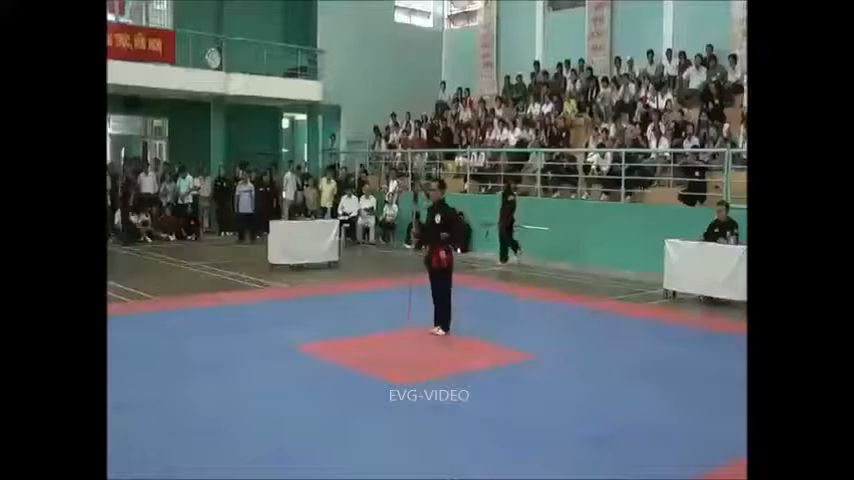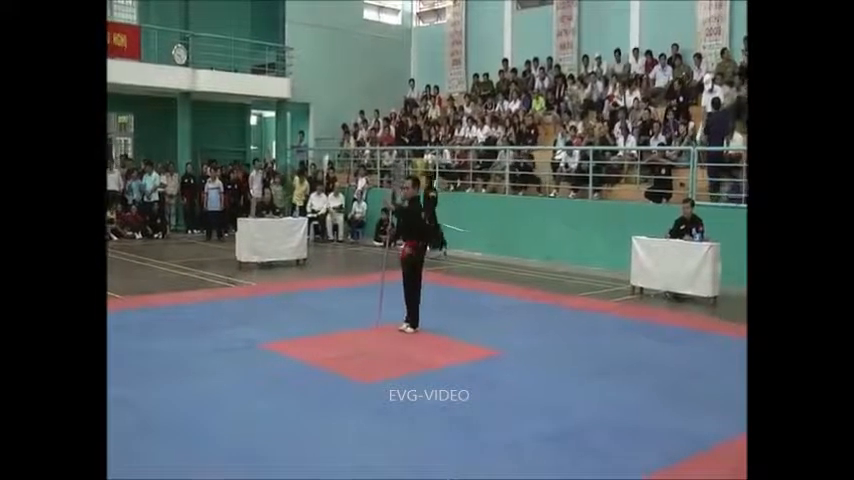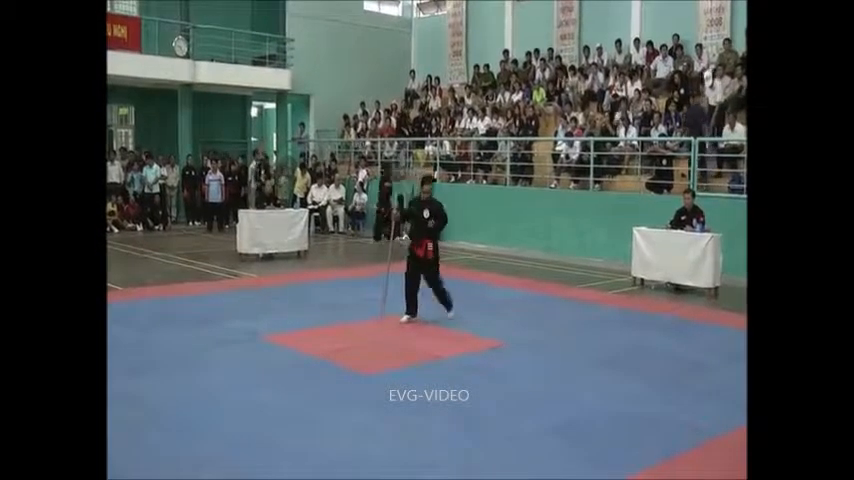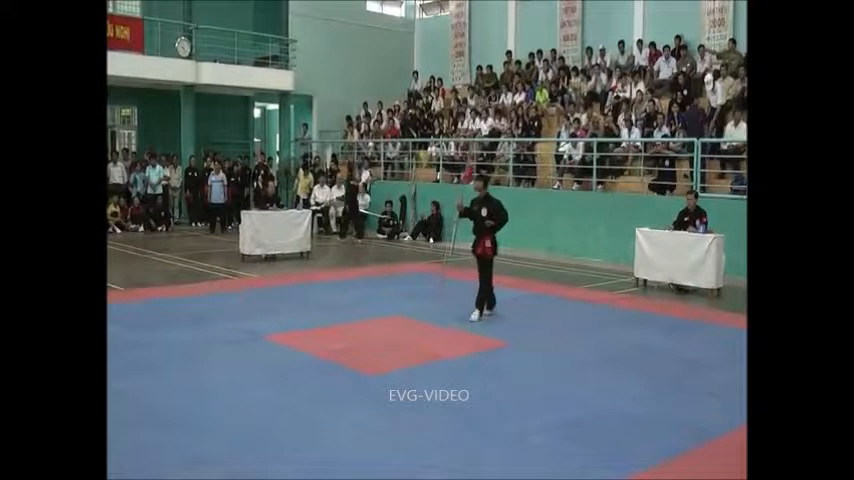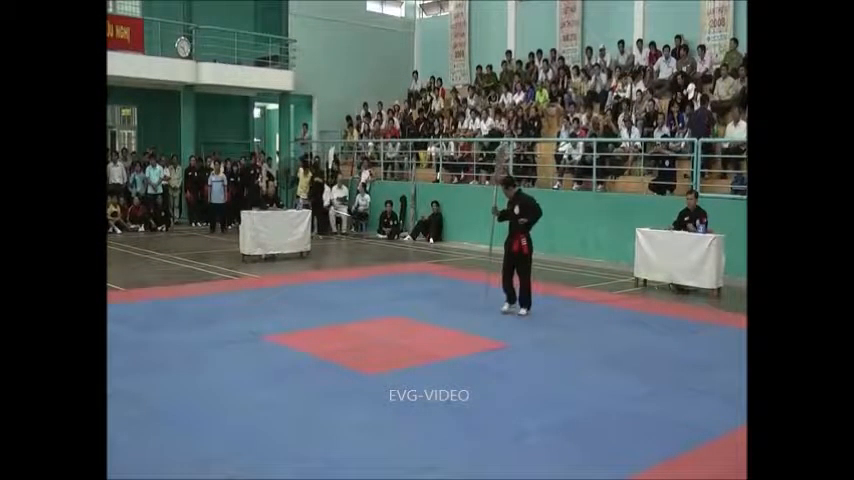
dt=1s
person 1, frame 1
left shoulder: (449, 212)
right shoulder: (431, 210)
left elbow: (457, 234)
left wrist: (448, 237)
right wrist: (419, 235)
left hip: (443, 254)
right hip: (432, 253)
left knee: (444, 290)
right knee: (435, 290)
left ankle: (444, 325)
right ankle: (438, 323)
person 1, frame 2
left shoulder: (415, 207)
right shoulder: (408, 207)
left wrist: (394, 208)
right wrist: (394, 233)
left hip: (414, 249)
right hip: (410, 248)
left knee: (413, 286)
right knee: (408, 286)
left ankle: (413, 323)
right ankle: (409, 320)
person 1, frame 3
left shoulder: (436, 205)
right shoulder: (413, 203)
left elbow: (443, 221)
right elbow: (406, 216)
left wrist: (435, 225)
right wrist: (399, 216)
left hip: (429, 246)
right hip: (415, 245)
left knee: (433, 280)
right knee: (410, 279)
left ankle: (448, 306)
right ankle: (410, 312)
person 1, frame 4
left shoulder: (494, 203)
right shoulder: (475, 202)
left elbow: (504, 218)
left wrist: (494, 224)
right wrist: (462, 210)
left hip: (488, 242)
right hip: (478, 241)
left knee: (484, 277)
right knee: (485, 275)
left ankle: (478, 309)
right ankle: (490, 306)
person 1, frame 5
left shoulder: (526, 200)
right shoulder: (511, 201)
left elbow: (538, 213)
left wrist: (527, 221)
right wrist: (499, 214)
left hip: (523, 240)
right hip: (511, 239)
left knee: (524, 274)
right knee: (507, 271)
left ankle: (525, 306)
right ankle: (510, 301)
